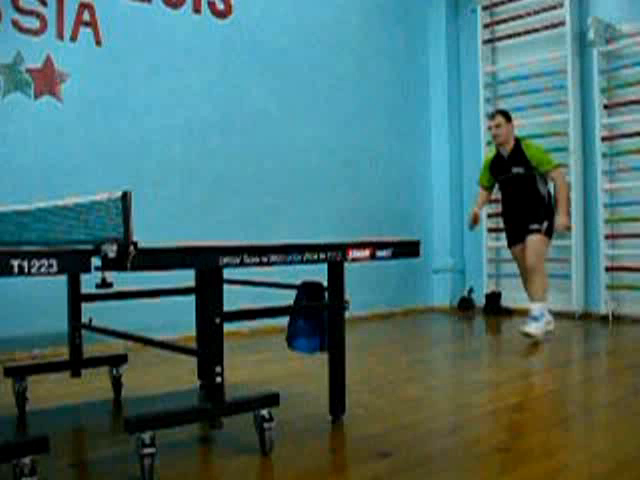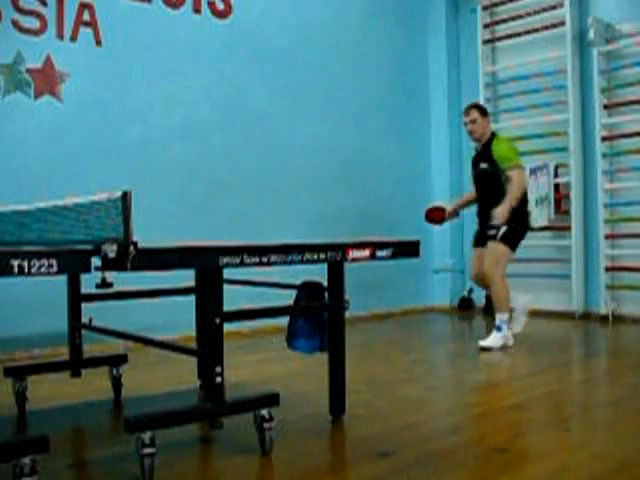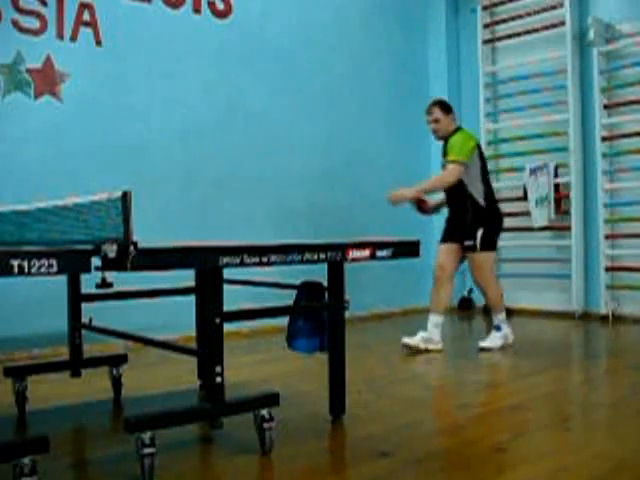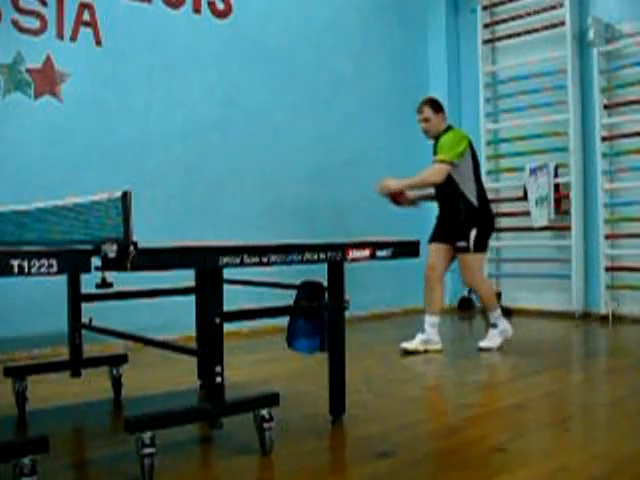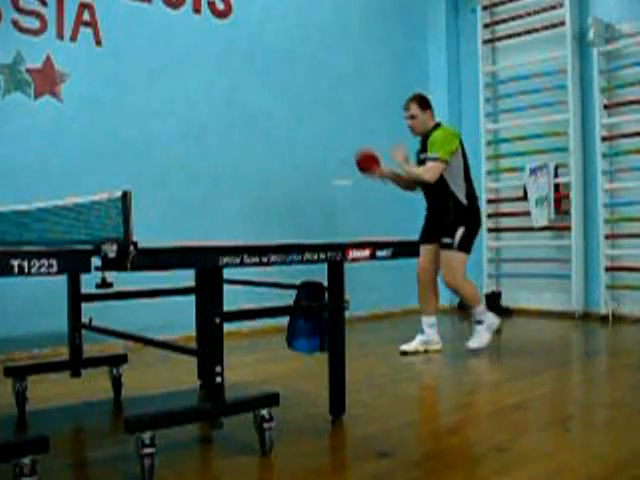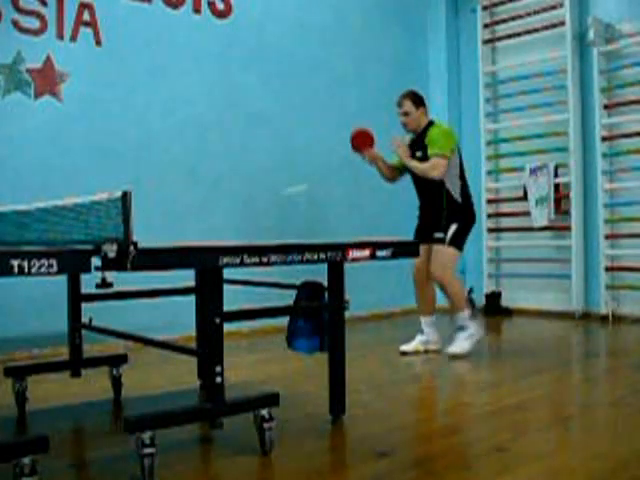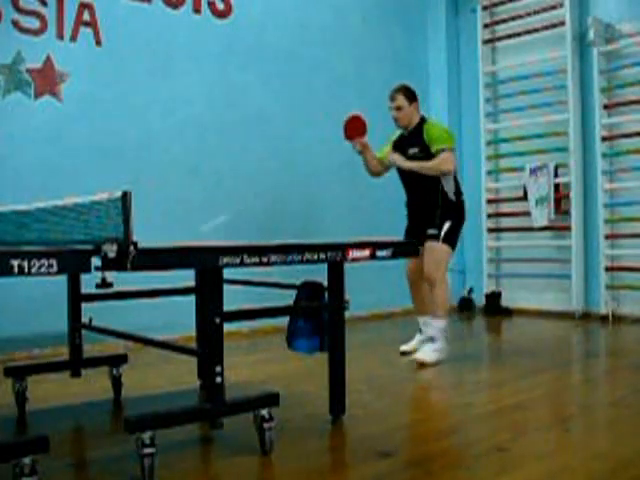
dt=0.4s
person 1, frame 1
left shoulder: (531, 150)
right shoulder: (491, 161)
left elbow: (560, 178)
right elbow: (485, 190)
left wrist: (562, 212)
right wrist: (477, 209)
left hip: (539, 215)
right hip: (513, 219)
left knee: (534, 264)
right knee: (526, 270)
left ankle: (536, 318)
right ankle: (545, 317)
person 1, frame 2
left shoulder: (502, 146)
right shoulder: (477, 154)
left elbow: (519, 180)
left wrist: (506, 207)
right wrist: (456, 206)
left hip: (509, 219)
right hip: (487, 221)
left knee: (491, 270)
right knee: (478, 274)
left ankle: (503, 329)
right ankle: (516, 303)
person 1, frame 3
left shoulder: (461, 139)
right shoulder: (451, 144)
left elbow: (451, 177)
left wrist: (414, 192)
right wrist: (439, 204)
left hip: (480, 219)
right hip: (460, 218)
left knee: (483, 276)
right knee: (442, 272)
left ankle: (502, 329)
right ankle: (432, 335)
person 1, frame 4
left shoulder: (453, 138)
right shoulder: (441, 144)
left elbow: (436, 176)
left wrist: (401, 184)
right wrist: (416, 196)
left hip: (471, 218)
right hip: (449, 218)
left knee: (472, 276)
right knee: (432, 271)
left ankle: (499, 325)
right ankle: (430, 335)
person 1, frame 5
left shoulder: (443, 136)
right shoulder: (426, 143)
left elbow: (429, 175)
right elbow: (415, 184)
left wrist: (403, 164)
right wrist: (387, 175)
left hip: (459, 216)
right hip: (436, 216)
left knee: (452, 277)
right knee: (424, 273)
left ankle: (484, 319)
right ankle: (429, 335)
person 1, frame 6
left shoulder: (439, 134)
right shoulder: (412, 142)
left elbow: (436, 171)
right elbow: (393, 176)
left wrist: (407, 160)
right wrist: (377, 161)
left hip: (454, 214)
right hip: (429, 215)
left knee: (441, 272)
right knee: (420, 273)
left ankle: (468, 327)
right ankle: (429, 335)
person 1, frame 7
left shoulder: (434, 131)
right shoulder: (399, 140)
left elbow: (447, 165)
right elbow: (376, 169)
left wrist: (406, 163)
right wrist: (364, 150)
left hip: (444, 212)
right hip: (418, 215)
left knee: (434, 273)
right knee: (414, 274)
left ankle: (438, 341)
right ankle: (426, 333)
